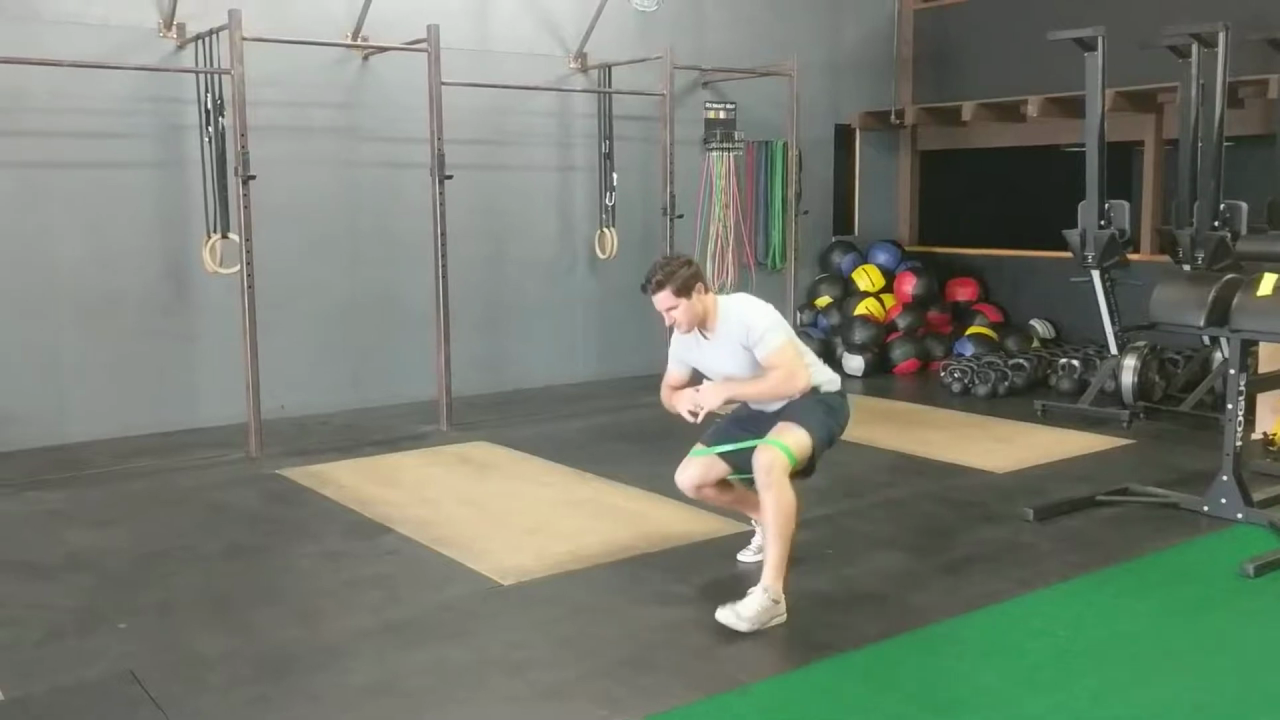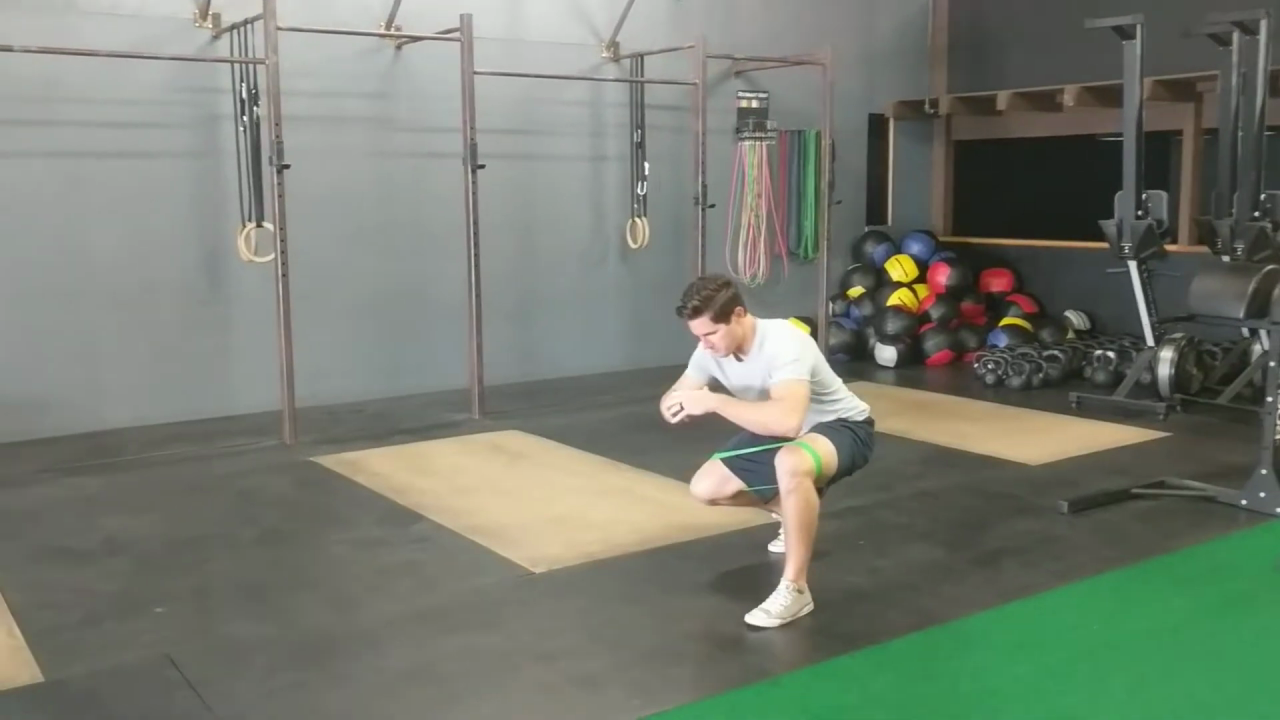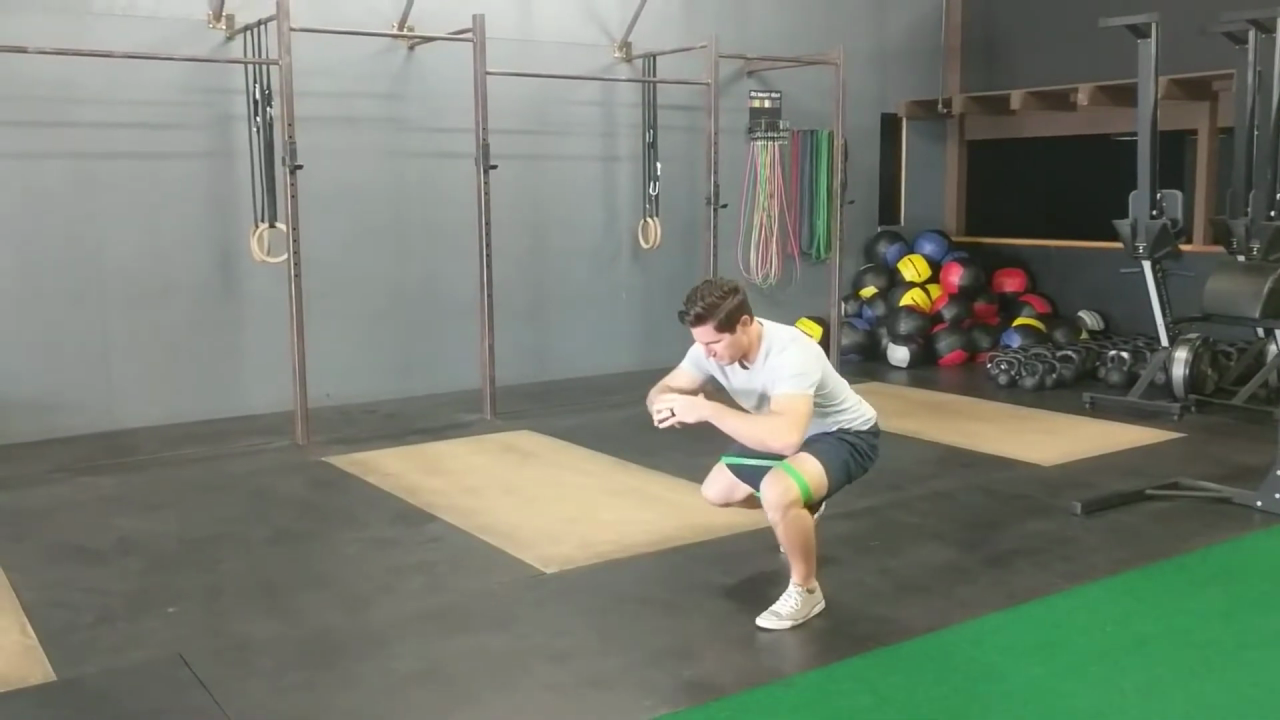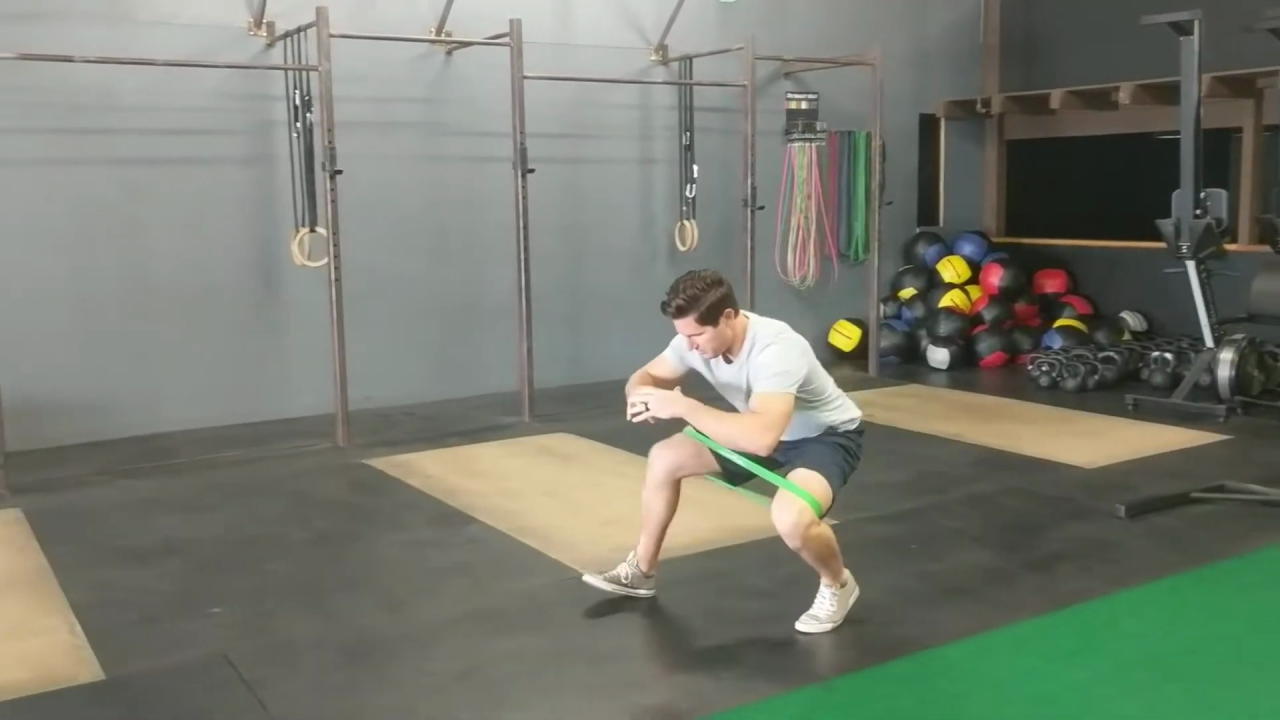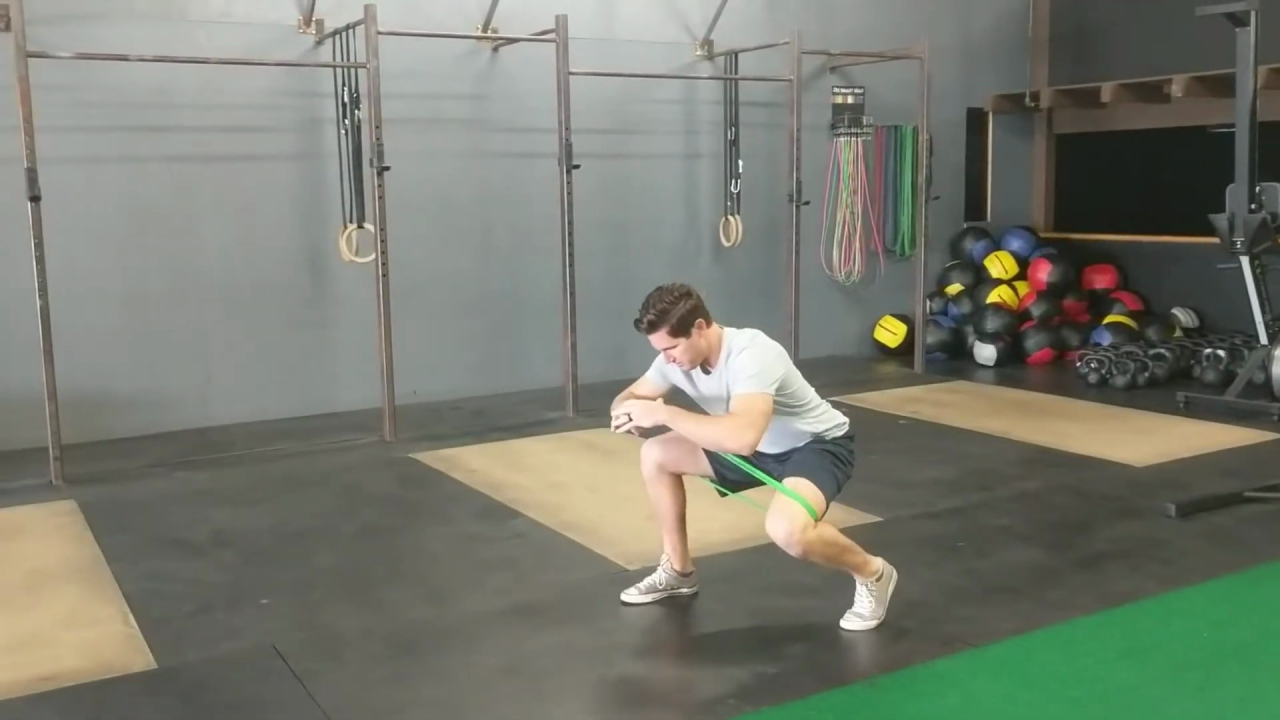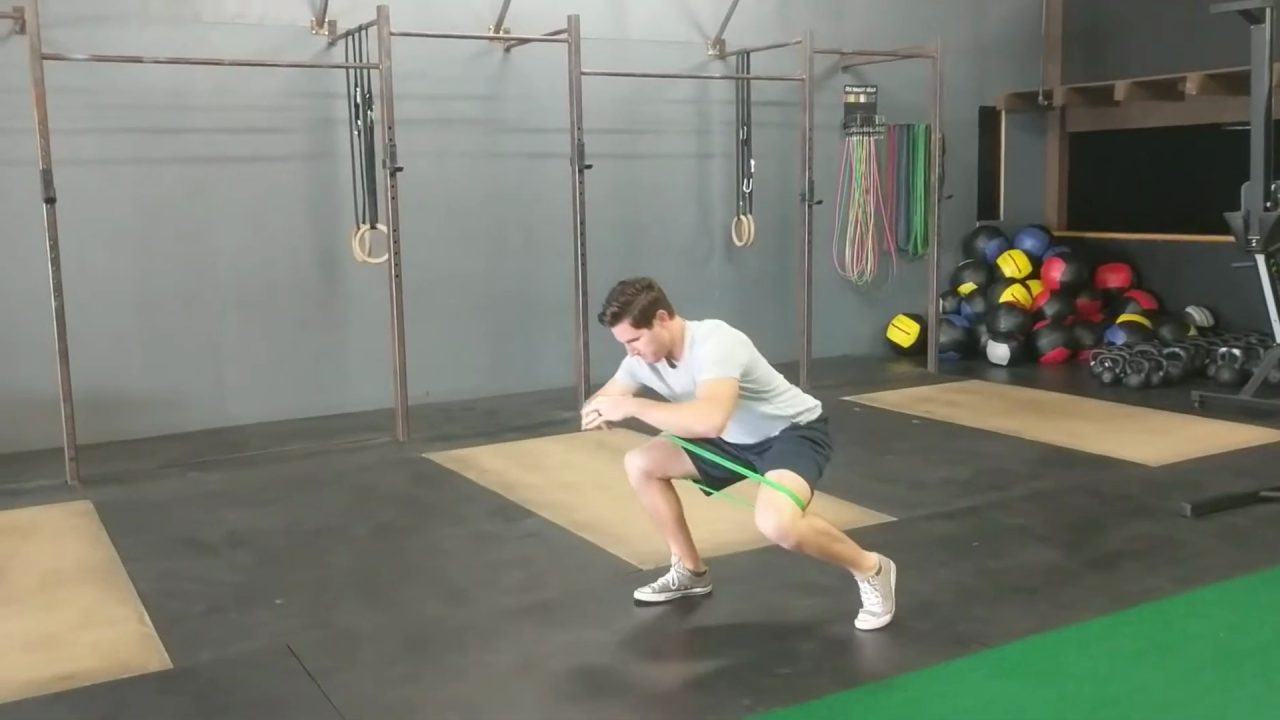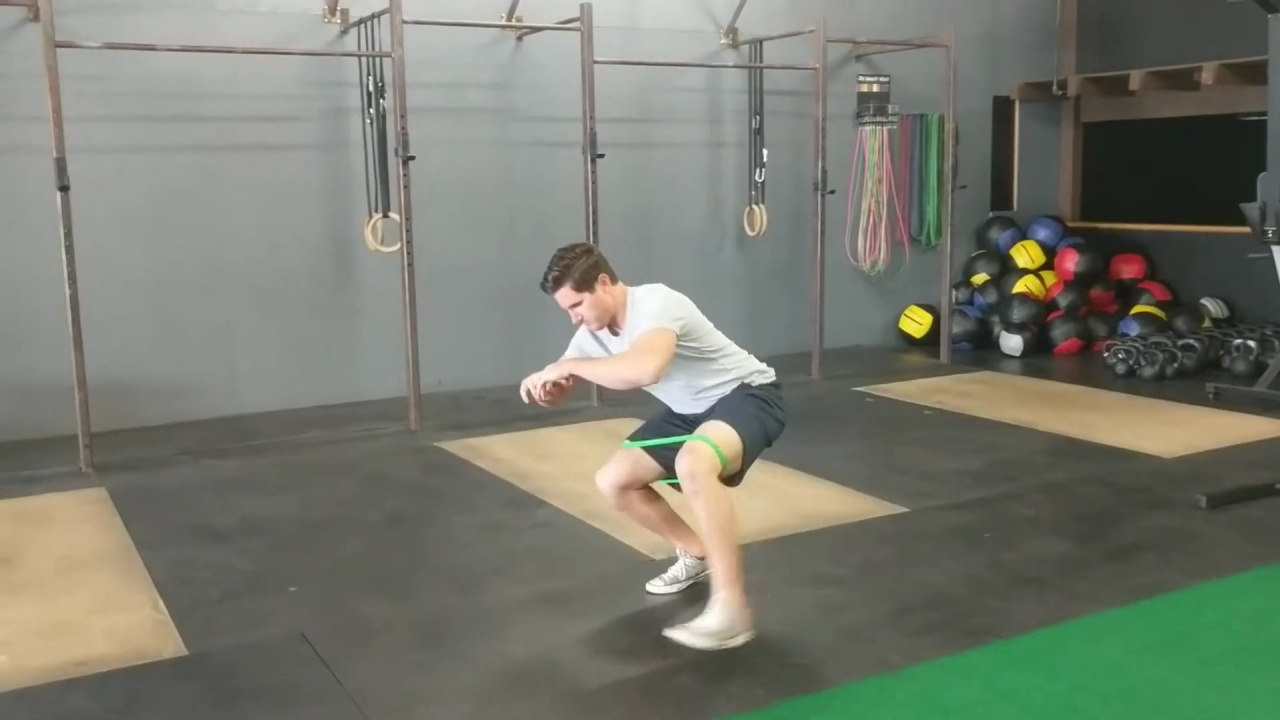
dt=0.7s
person 1, frame 1
left shoulder: (749, 315)
right shoulder: (684, 337)
left elbow: (795, 379)
right elbow: (669, 388)
left wrist: (726, 390)
right wrist: (681, 399)
left hip: (816, 399)
right hip: (762, 409)
left knee: (768, 461)
right knee: (690, 479)
left ankle: (771, 595)
right ankle: (767, 519)
person 1, frame 2
left shoulder: (784, 344)
right shoulder: (712, 349)
left elbow: (789, 420)
right elbow: (674, 395)
left wrist: (714, 402)
right wrist: (676, 406)
left hip: (844, 428)
right hip: (783, 433)
left knee: (791, 464)
right knee: (706, 488)
left ankle: (795, 589)
right ankle: (797, 511)
person 1, frame 3
left shoulder: (791, 355)
right shoulder: (714, 346)
left elbow: (787, 439)
right elbow: (663, 390)
left wrist: (707, 409)
right wrist: (665, 405)
left hip: (846, 436)
right hip: (784, 434)
left knee: (776, 491)
right knee: (717, 491)
left ankle: (805, 590)
right ankle: (803, 510)
person 1, frame 4
left shoulder: (776, 350)
right shoulder: (699, 335)
left elbow: (761, 439)
right elbow: (647, 375)
left wrist: (682, 406)
right wrist: (641, 395)
left hip: (828, 436)
right hip: (766, 430)
left knee: (791, 518)
right knee: (665, 458)
left ankle: (837, 585)
right ankle: (641, 569)
person 1, frame 5
left shoulder: (752, 356)
right shoulder: (678, 354)
left elbow: (743, 438)
right elbow: (629, 396)
left wrist: (664, 413)
right wrist: (627, 411)
left hip: (819, 444)
right hip: (761, 446)
left knee: (786, 529)
right knee: (656, 454)
left ankle: (872, 575)
right ankle: (677, 569)
person 1, frame 6
left shoulder: (716, 344)
right shoulder: (644, 357)
left elbow: (710, 421)
right elbow: (603, 400)
left wrist: (632, 406)
right wrist: (598, 412)
left hip: (794, 430)
right hip: (737, 438)
left knee: (776, 522)
right knee: (640, 464)
left ankle: (871, 570)
right ankle: (690, 569)
person 1, frame 7
left shoulder: (655, 304)
right shoulder: (592, 330)
left elbow: (646, 370)
right elbow: (555, 390)
left wrist: (571, 366)
right wrist: (548, 386)
left hip: (747, 396)
right hip: (689, 409)
left knee: (693, 466)
right knee: (612, 480)
left ankle: (730, 609)
right ankle: (698, 555)
